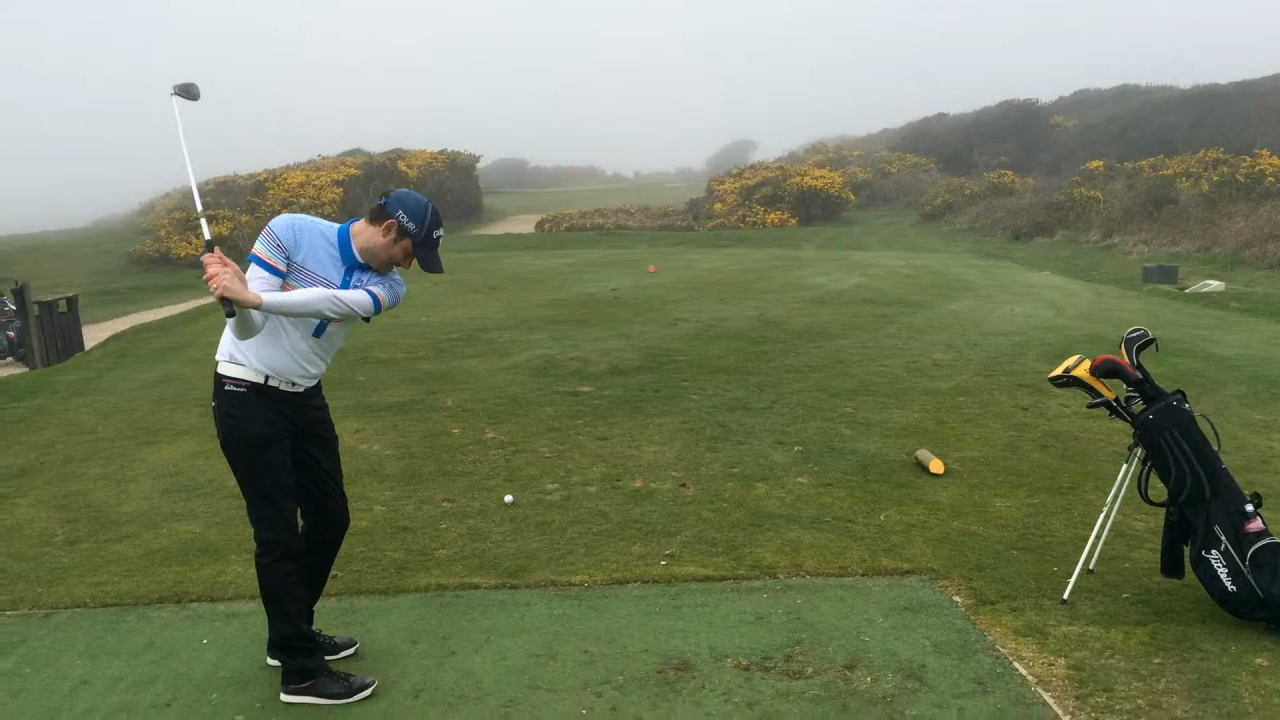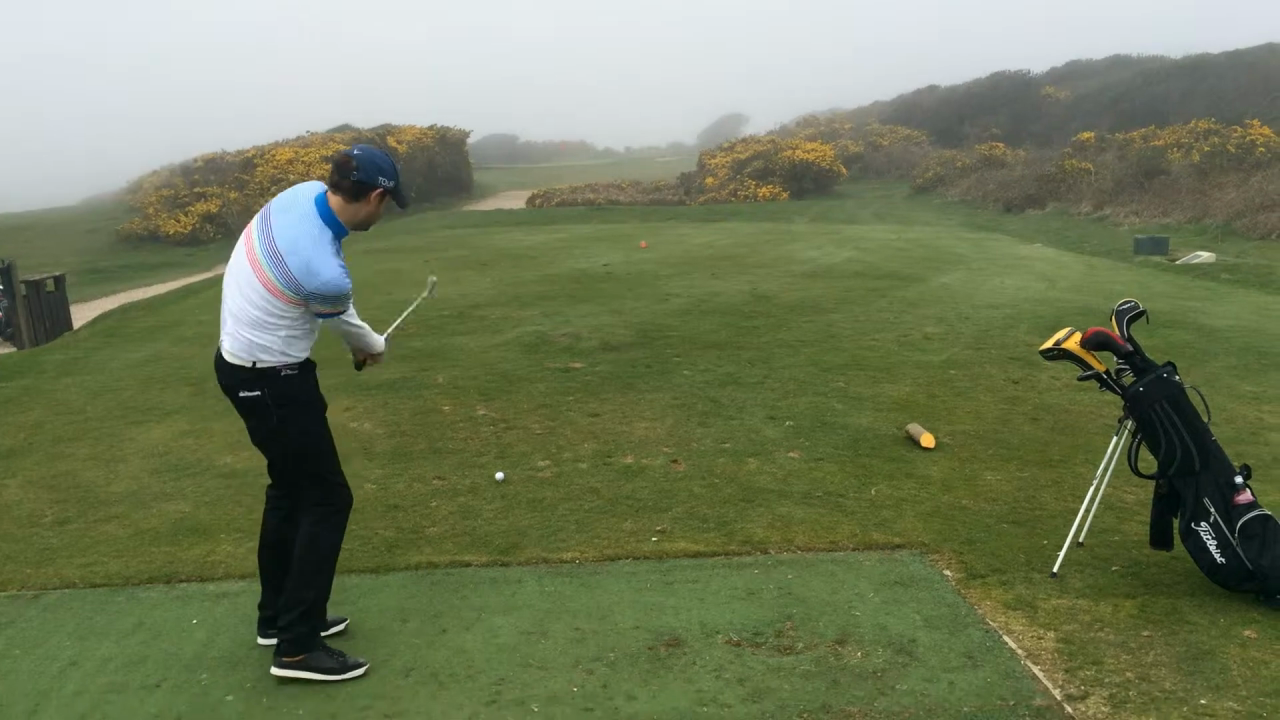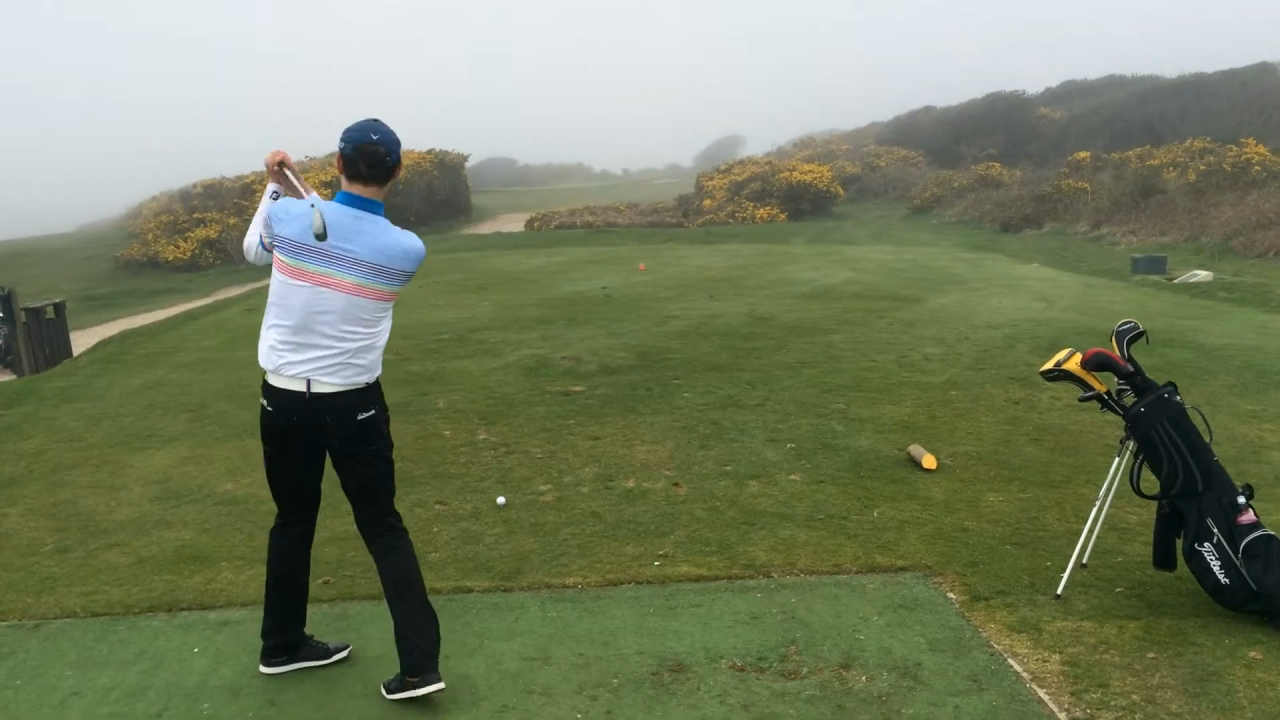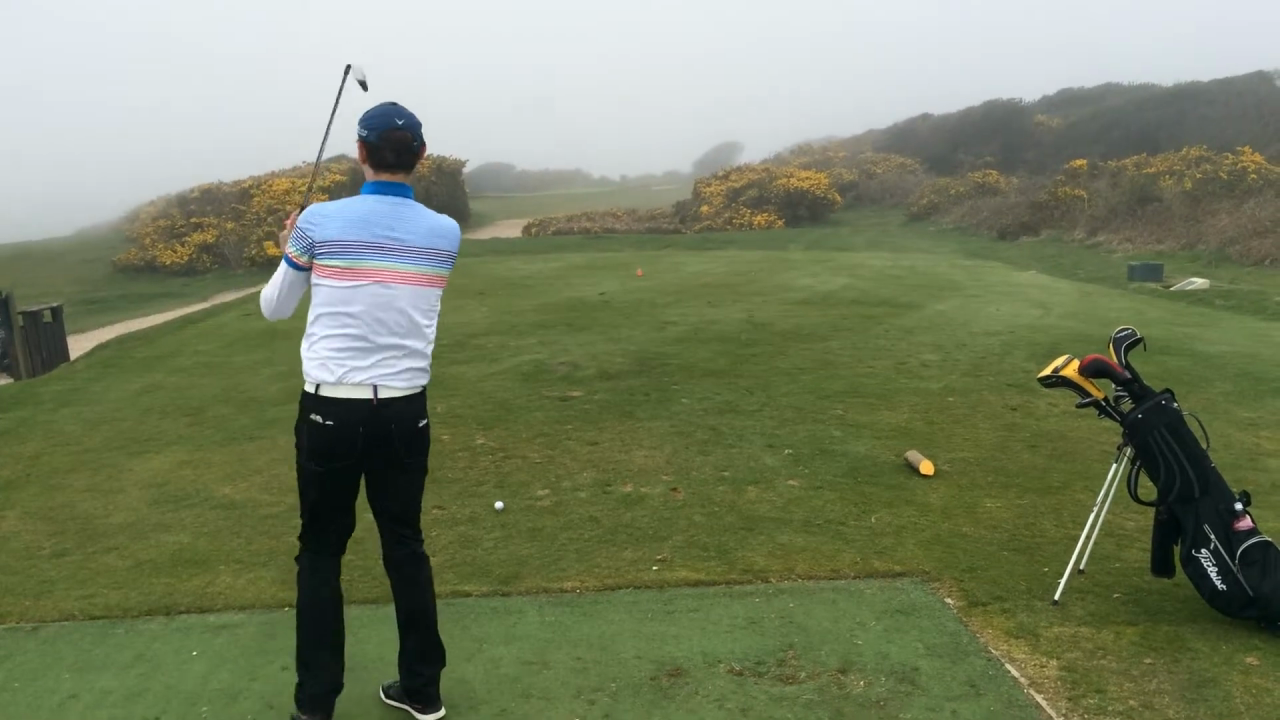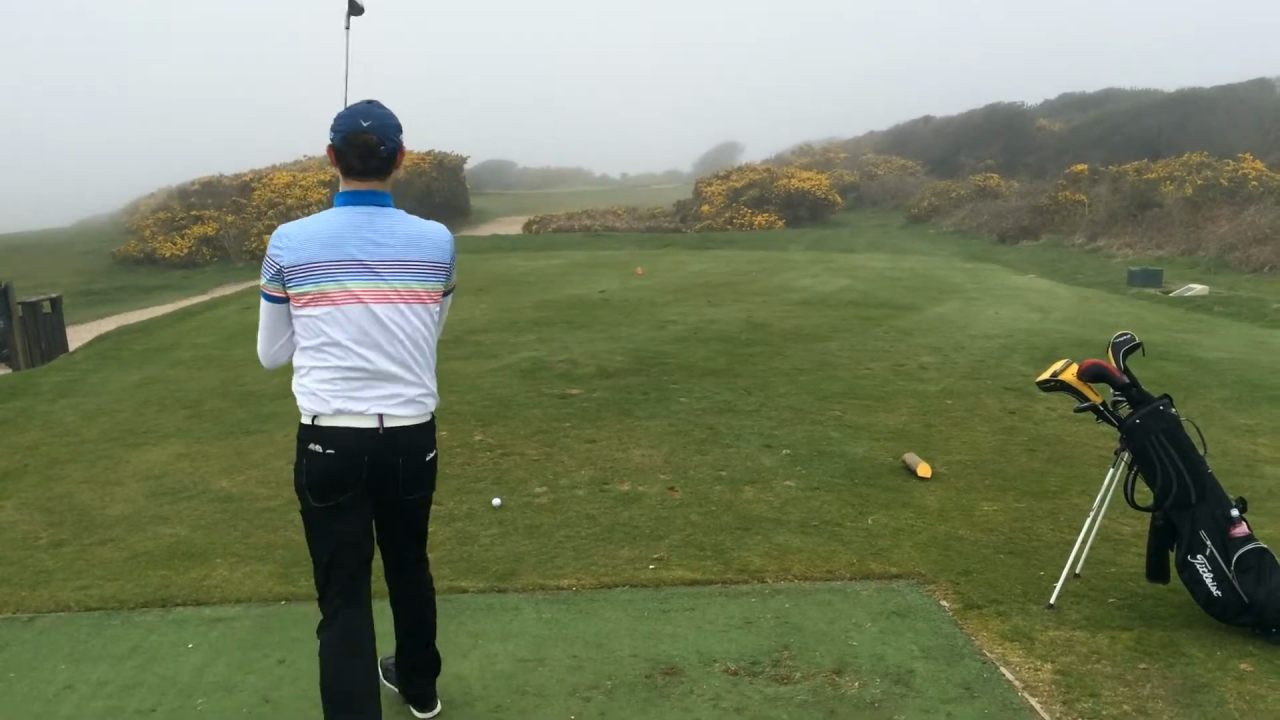
dt=0.4s
person 1, frame 1
left shoulder: (387, 286)
right shoulder: (290, 232)
left elbow: (334, 303)
right elbow: (247, 328)
left wrist: (253, 295)
right wrist: (243, 303)
left hip: (305, 398)
right hip: (247, 397)
left knee: (329, 519)
right knee: (279, 533)
left ankle: (292, 635)
right ankle: (300, 671)
person 1, frame 2
left shoulder: (305, 194)
right shoulder: (322, 274)
right elbow: (341, 322)
left wrist: (357, 331)
right wrist: (372, 343)
left hip: (250, 369)
right hip: (270, 381)
left knee: (291, 486)
right knee: (327, 498)
left ankle: (279, 614)
right ankle: (297, 644)
person 1, frame 3
left shoulder: (284, 214)
right shoulder: (408, 250)
left elbow: (254, 250)
left wrist: (276, 185)
right wrist: (300, 189)
left hip: (283, 401)
right hip: (353, 406)
left knee: (293, 518)
right knee: (383, 528)
left ankle: (282, 643)
right ankle: (421, 661)
person 1, frame 4
left shoulder: (318, 222)
right shoulder: (446, 233)
left elbow: (274, 308)
left wrist: (290, 254)
left hip: (329, 412)
right hip: (403, 413)
left knee: (320, 550)
right knee: (405, 547)
person 1, frame 5
left shoulder: (289, 243)
right shoulder: (437, 241)
left elbow: (272, 354)
left hip: (330, 446)
right hip: (411, 440)
left knee: (344, 604)
right knee: (409, 566)
